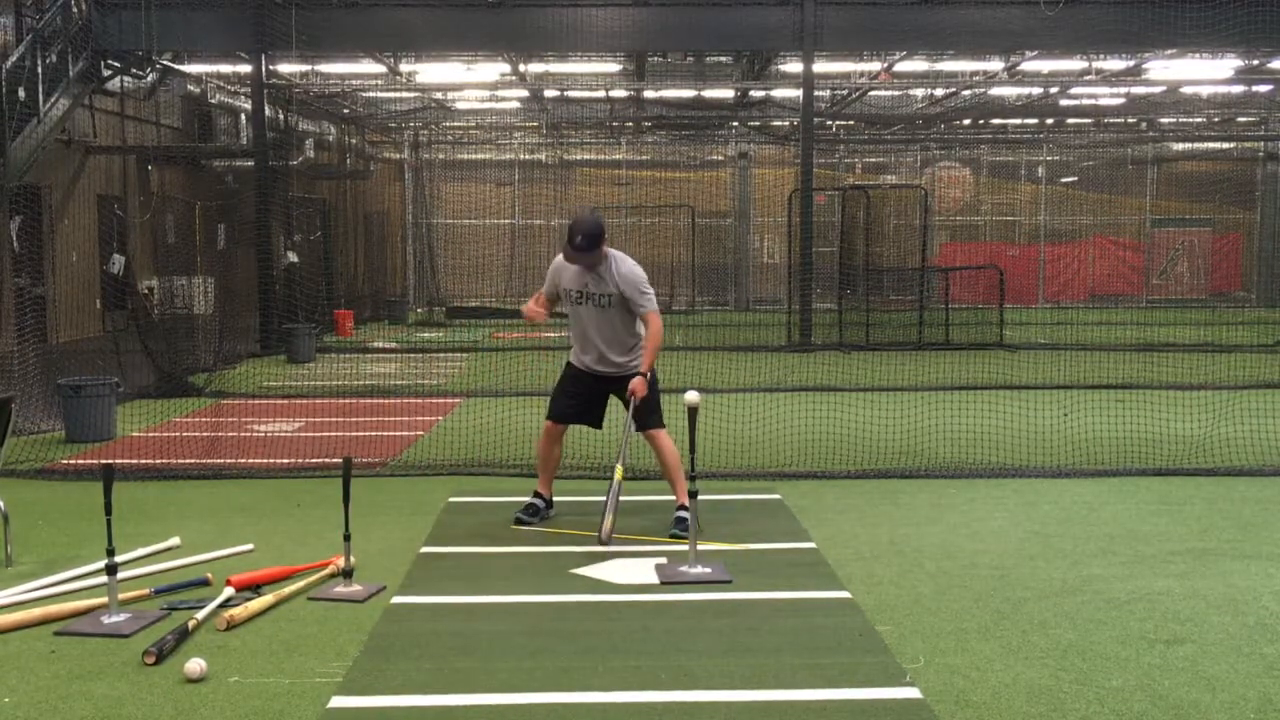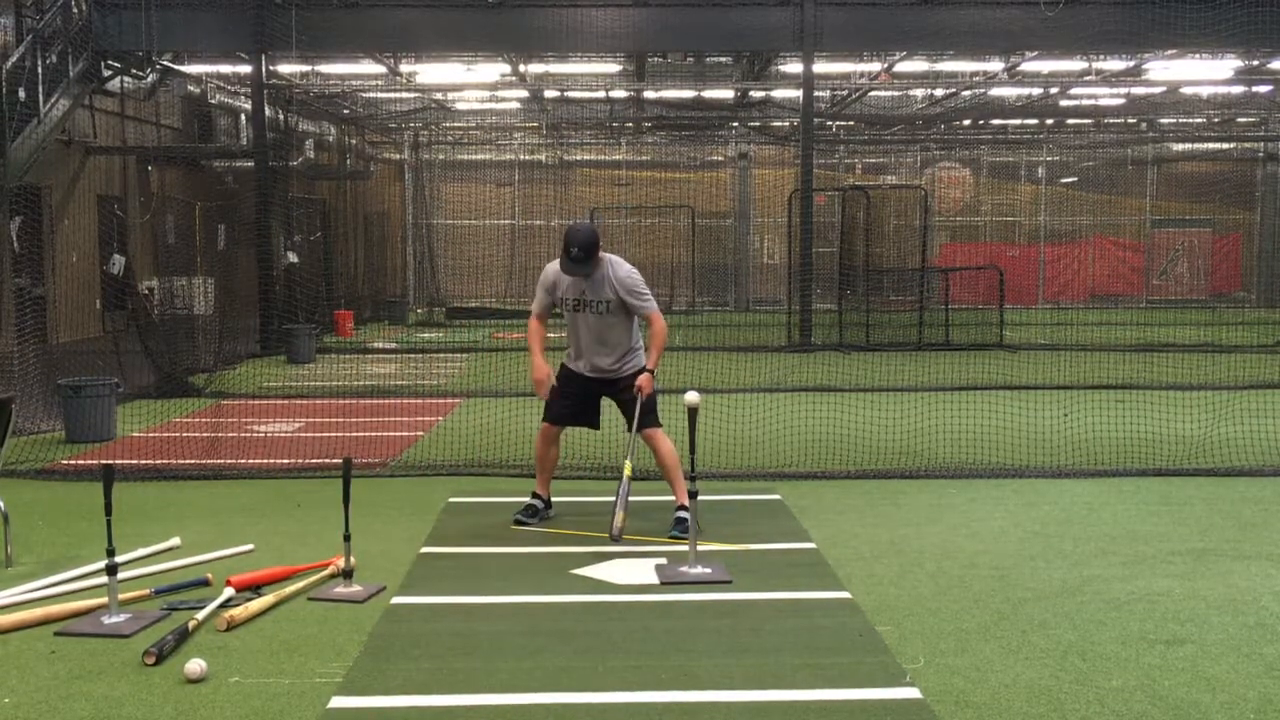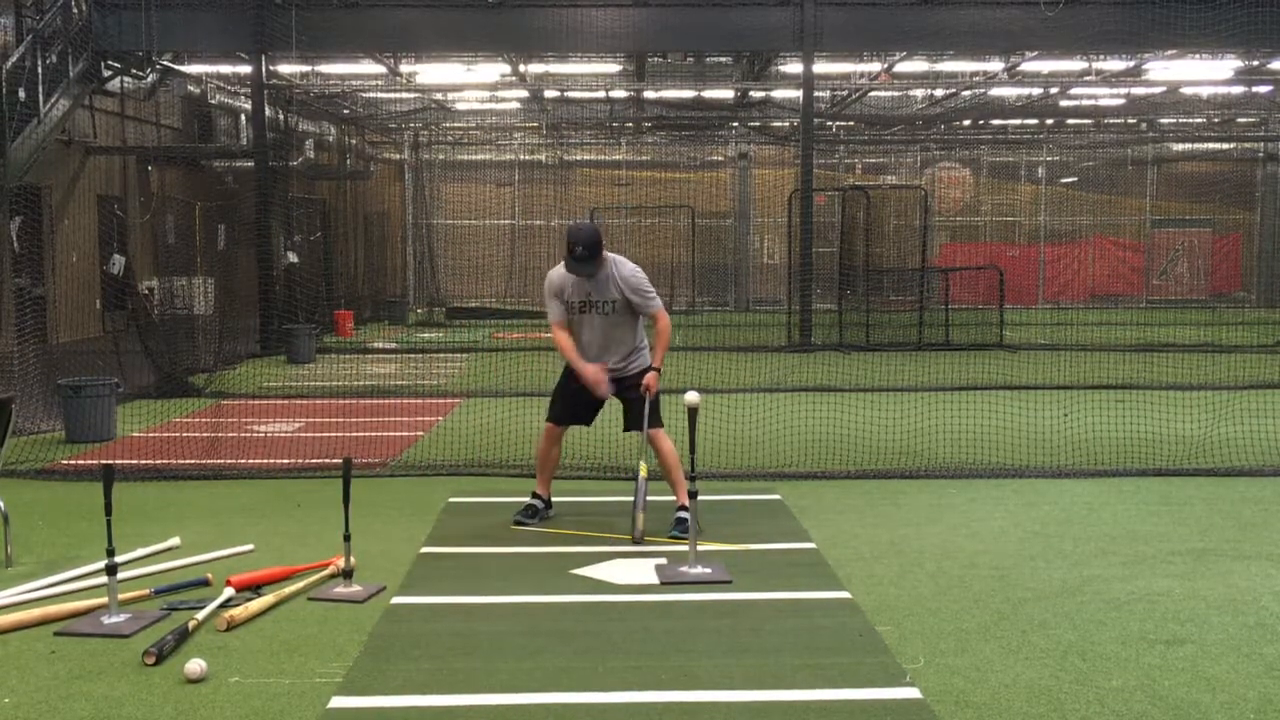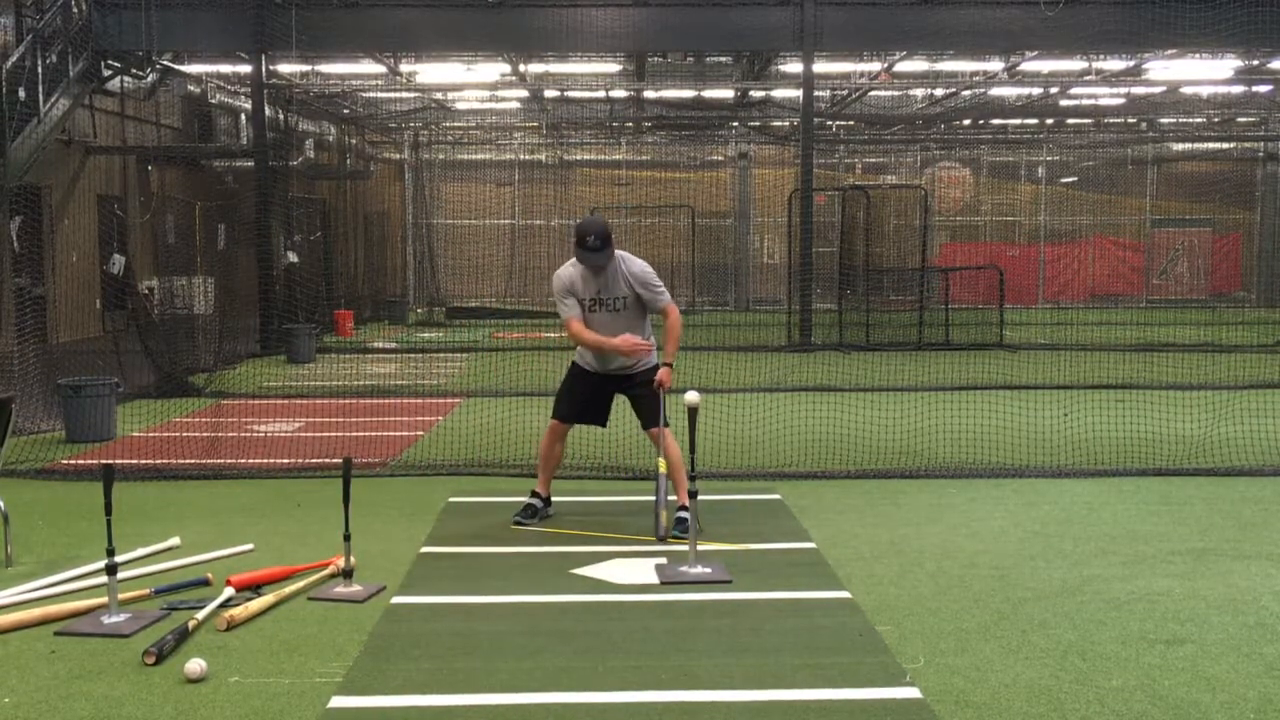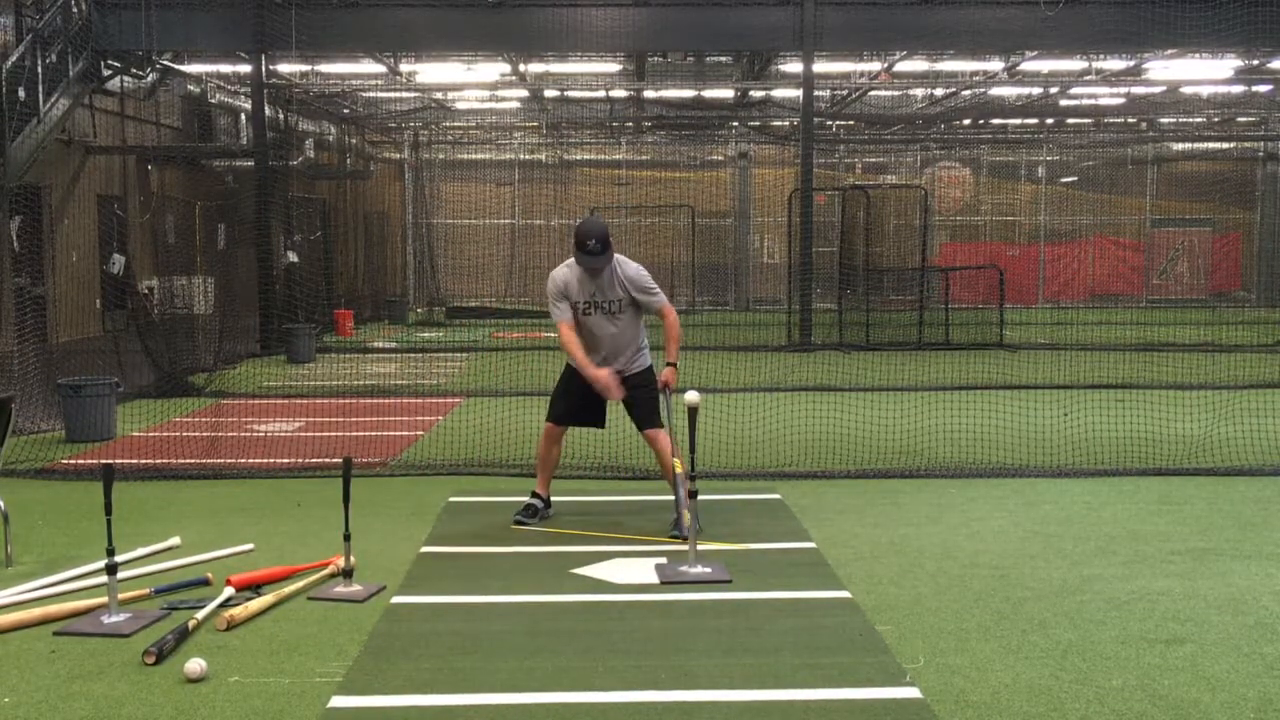
dt=0.2s
person 1, frame 1
left shoulder: (627, 272)
right shoulder: (561, 266)
left elbow: (655, 324)
right elbow: (546, 298)
left wrist: (642, 374)
right wrist: (531, 306)
left hip: (630, 367)
right hip: (582, 365)
left knee: (655, 432)
right knee: (552, 427)
left ankle: (684, 506)
right ankle: (542, 498)
person 1, frame 2
left shoulder: (623, 275)
right shoulder: (552, 274)
left elbow: (657, 322)
right elbow: (537, 318)
left wrist: (649, 370)
right wrist: (538, 360)
left hip: (628, 369)
right hip: (578, 367)
left knee: (652, 432)
right knee: (548, 428)
left ankle: (684, 507)
right ankle: (541, 499)
person 1, frame 3
left shoulder: (628, 274)
right shoulder: (556, 279)
left elbow: (662, 320)
right elbow: (559, 331)
left wrist: (655, 369)
right wrist: (582, 368)
left hip: (633, 368)
right hip: (583, 369)
left knee: (654, 433)
right knee: (552, 428)
left ankle: (684, 507)
right ankle: (541, 499)
person 1, frame 4
left shoulder: (636, 270)
right shoulder: (564, 277)
left elbow: (672, 314)
right elbow: (576, 330)
left wrist: (667, 364)
right wrist: (614, 344)
left hip: (640, 366)
right hip: (590, 365)
left knee: (660, 432)
right knee: (557, 426)
left ankle: (684, 507)
right ankle: (540, 498)
person 1, frame 5
left shoulder: (631, 273)
right shoulder: (560, 279)
left elbow: (669, 314)
right elbow: (566, 333)
left wrist: (671, 364)
right wrist: (592, 373)
left hip: (634, 367)
right hip: (584, 368)
left knee: (655, 434)
right knee: (552, 428)
right ankle: (540, 499)
